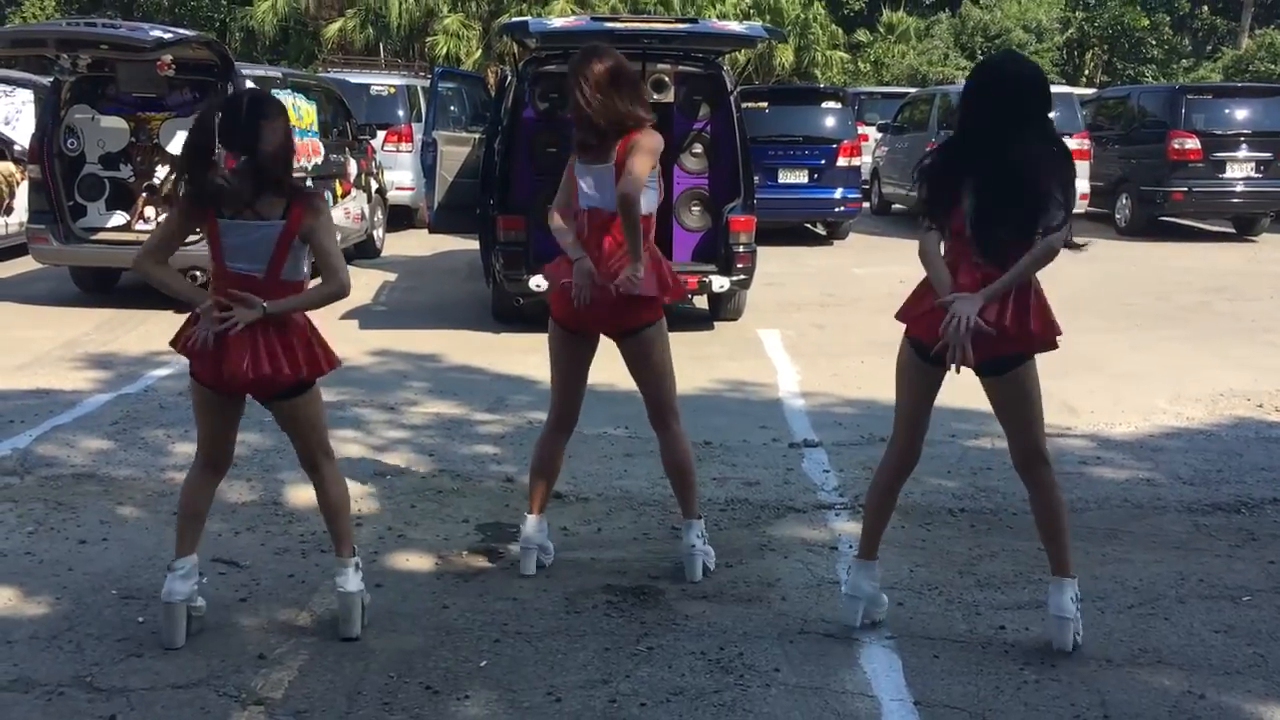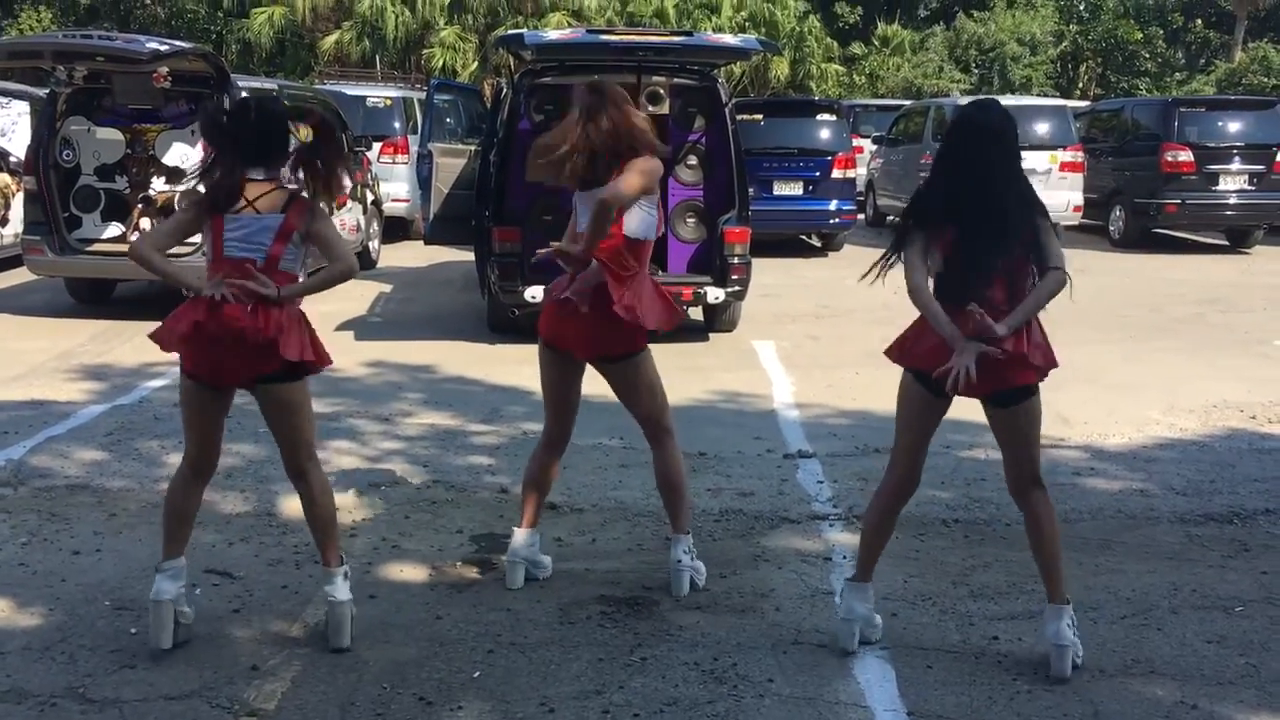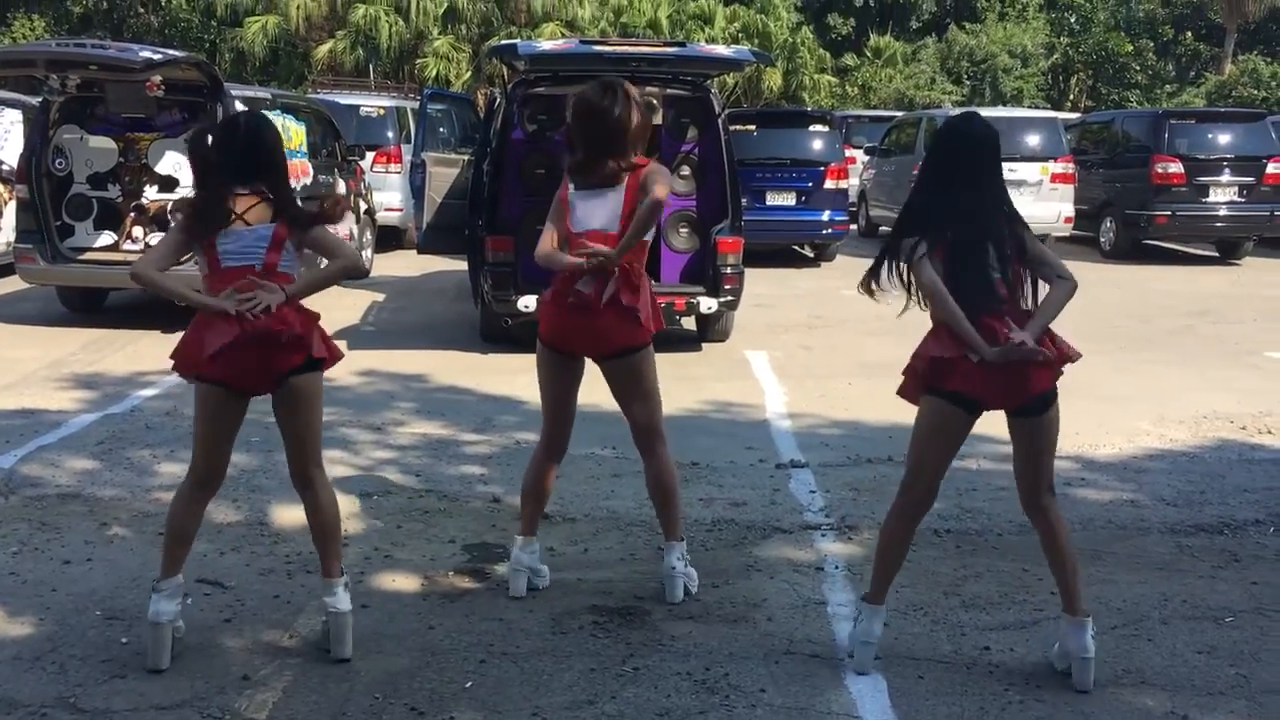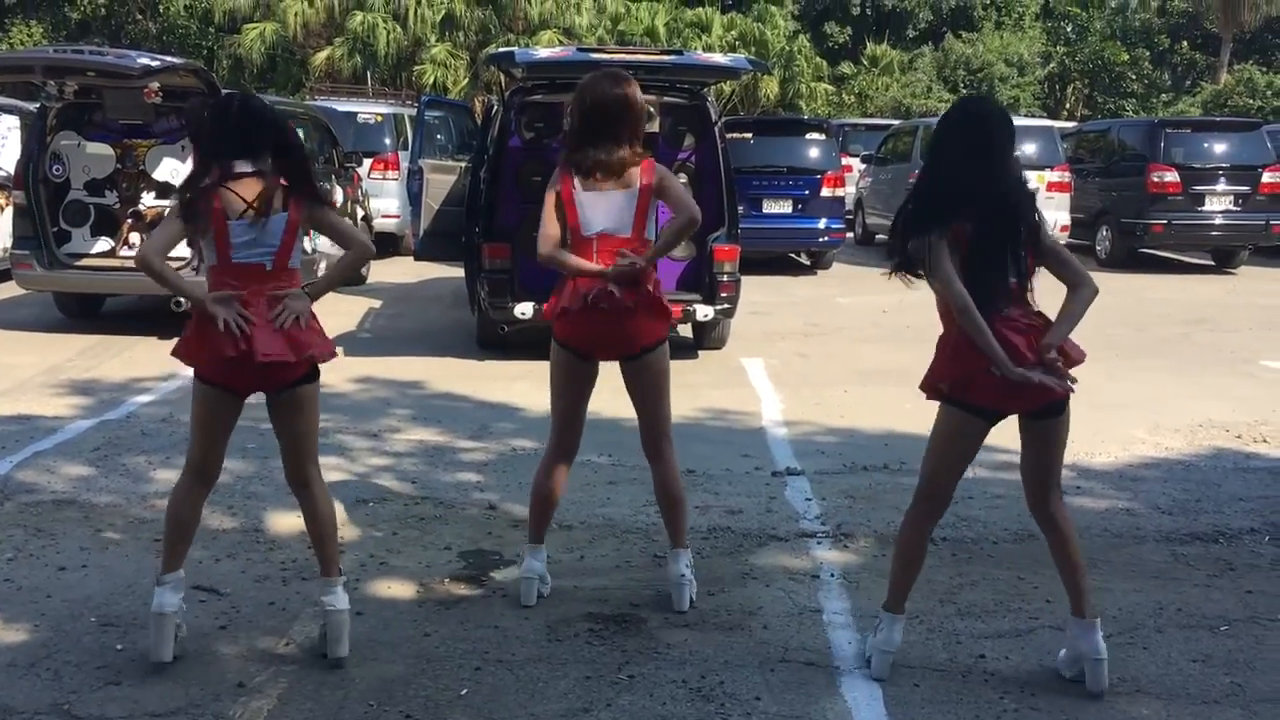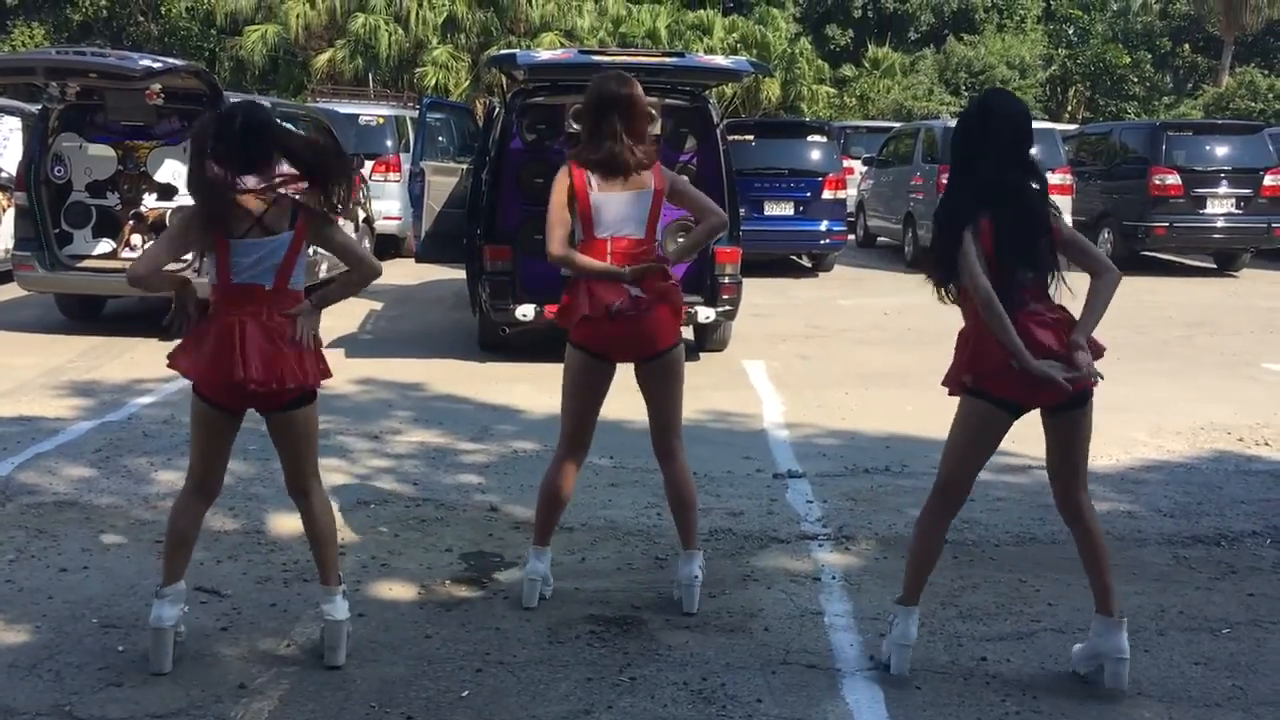
dt=0.2s
person 1, frame 1
left shoulder: (948, 163)
right shoulder: (1049, 165)
left elbow: (929, 243)
right elbow: (1052, 240)
left wrist: (956, 298)
right wrist: (983, 300)
left hip: (940, 313)
right hip: (1006, 320)
left knee: (902, 448)
right knee: (1033, 461)
left ankle: (863, 574)
right ankle: (1063, 594)
person 1, frame 2
left shoulder: (932, 211)
right shoulder: (1027, 212)
left elbow: (918, 284)
right elbow: (1055, 276)
left wrist: (954, 336)
right wrist: (1004, 329)
left hip: (941, 348)
right hip: (1008, 356)
left knee: (899, 478)
right knee: (1030, 488)
left ankle: (858, 596)
right ankle: (1058, 619)
person 1, frame 3
left shoulder: (923, 227)
right shoulder: (1008, 225)
left elbow: (930, 285)
right elbow: (1064, 282)
left wrist: (982, 349)
right wrist: (1029, 335)
left hip: (959, 364)
right hip: (1027, 365)
left knee: (913, 499)
right knee: (1040, 500)
left ankle: (869, 619)
right ankle: (1076, 631)
person 1, frame 4
left shoulder: (935, 219)
right shoulder: (1021, 214)
left elbow: (954, 294)
right elbow: (1084, 283)
left wrist: (1003, 366)
right wrist: (1051, 346)
left hip: (976, 371)
right hip: (1039, 366)
left knee: (929, 503)
right knee: (1047, 504)
left ankle: (889, 628)
right ankle: (1086, 635)
person 1, frame 5
left shoulder: (963, 212)
right shoulder: (1038, 206)
left elbow: (978, 290)
right elbow: (1106, 273)
left wrist: (1026, 361)
right wrist: (1077, 341)
left hip: (999, 365)
right hip: (1060, 360)
left knee: (946, 497)
right knee: (1074, 498)
left ankle: (904, 621)
right ankle: (1109, 632)
person 2, frame 1
left shoulder: (203, 194)
right shoulder: (305, 205)
left elbow: (148, 263)
right elbow: (338, 285)
left wrist: (204, 304)
right wrist: (267, 312)
left hip: (217, 345)
right hip: (282, 346)
left knee: (209, 463)
right knee: (319, 462)
left ankle: (181, 579)
right ankle: (349, 575)
person 2, frame 2
left shoulder: (210, 200)
right shoulder: (302, 208)
left elbow: (143, 248)
right elbow: (345, 264)
left wrist: (196, 285)
right wrist: (283, 294)
left hip: (208, 334)
right hip: (275, 338)
left knee: (197, 466)
right knee: (304, 467)
left ankle: (169, 582)
right ankle: (335, 583)
person 2, frame 3
left shoulder: (198, 216)
right shoulder: (291, 216)
left elbow: (144, 270)
right elbow: (351, 261)
left wrist: (204, 301)
right wrist: (286, 293)
left hip: (221, 344)
right hip: (288, 339)
left knee: (202, 479)
right knee: (310, 477)
left ankle: (166, 598)
right ankle: (336, 594)
person 2, frame 4
left shoulder: (201, 199)
right shoulder: (296, 198)
left elbow: (149, 257)
right elbow: (363, 248)
left wrist: (203, 300)
right wrist: (307, 294)
left hip: (224, 341)
right hip: (289, 341)
left knee: (198, 475)
right knee: (304, 478)
left ankle: (168, 591)
right ankle: (334, 595)
person 2, frame 5
left shoulder: (205, 212)
right shoulder: (303, 213)
left elbow: (140, 272)
right elbow: (367, 267)
left wrist: (182, 289)
right wrist: (314, 305)
left hip: (222, 356)
right hip: (288, 357)
left knee: (199, 489)
right knee: (306, 488)
left ankle: (167, 604)
right ankle: (333, 602)
person 3, frame 1
left shoulder: (575, 150)
right shoulder: (645, 139)
left elbow: (558, 219)
right elbow: (629, 187)
left wrist: (580, 260)
right wrist: (637, 259)
left hip: (578, 289)
right hip: (631, 291)
left knee: (560, 420)
right knee: (666, 420)
left ankle: (533, 531)
right ankle: (694, 536)
person 3, frame 2
left shoulder: (586, 177)
right shoulder: (646, 167)
left elbow: (567, 247)
right elbow: (609, 200)
left wrist: (579, 259)
right wrist: (585, 257)
left hip: (562, 315)
right hip: (612, 320)
left knee: (553, 436)
right knee: (662, 435)
left ankle: (524, 542)
right ankle: (682, 550)
person 3, frame 3
left shoulder: (571, 180)
right shoulder: (650, 172)
left elbow: (545, 253)
right elbow: (657, 200)
left wrist: (584, 264)
right wrist: (615, 256)
left hip: (561, 314)
right hip: (619, 317)
left knee: (552, 443)
right knee: (652, 441)
left ankle: (525, 554)
right ankle: (676, 558)
person 3, frame 4
left shoulder: (565, 176)
right shoulder: (650, 172)
left elbow: (547, 250)
right elbow: (691, 216)
left wrist: (599, 270)
right wrist: (644, 262)
left hip: (577, 316)
right hip: (638, 313)
left knee: (561, 446)
right knee: (659, 447)
left ankle: (533, 561)
right ankle: (680, 565)
person 3, frame 5
left shoulder: (571, 175)
right shoulder: (658, 174)
left elbow: (556, 250)
right elbow: (717, 219)
left wrist: (613, 272)
right wrist: (669, 261)
left hip: (593, 317)
right hip: (653, 316)
left knee: (570, 448)
right knee: (670, 449)
left ankle: (537, 563)
right ankle: (691, 566)
